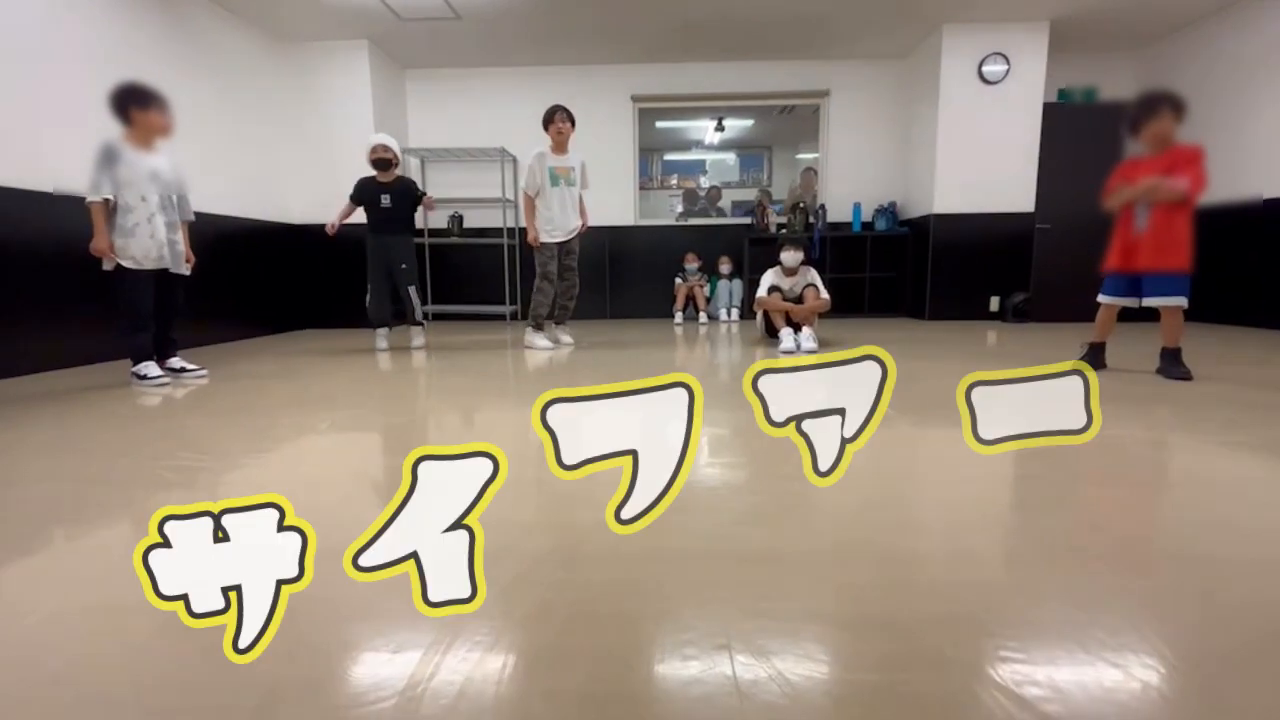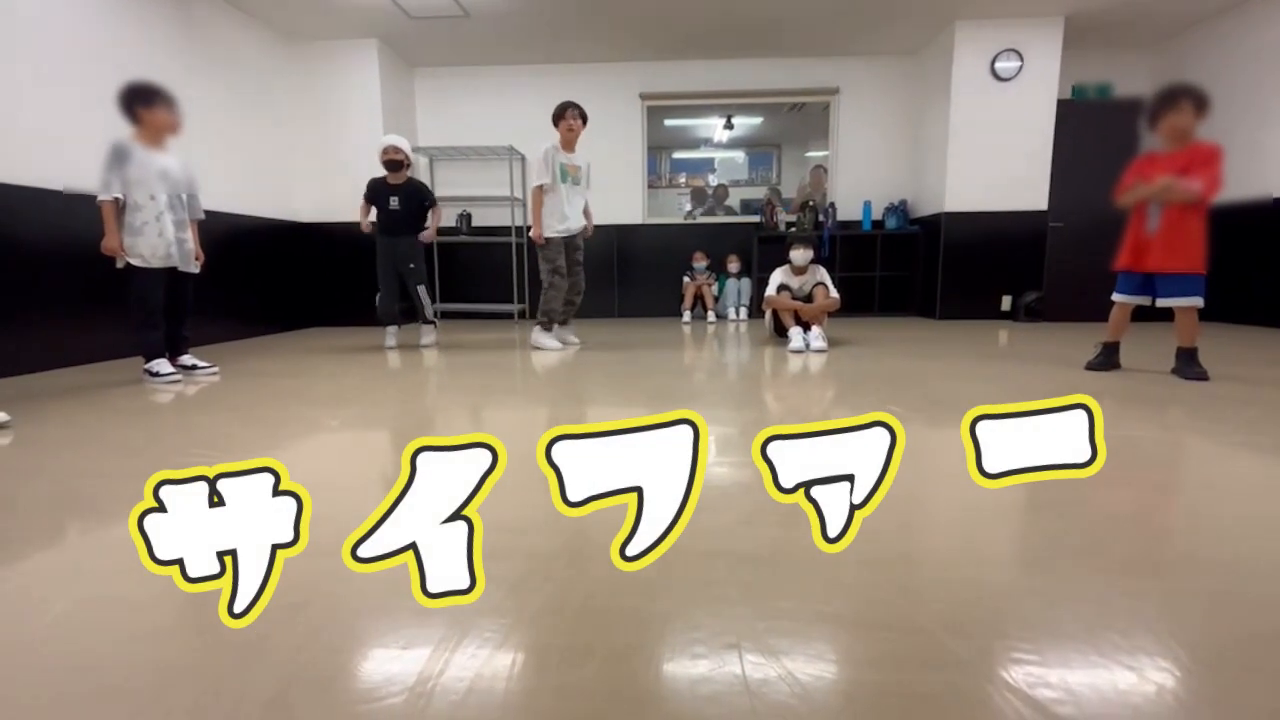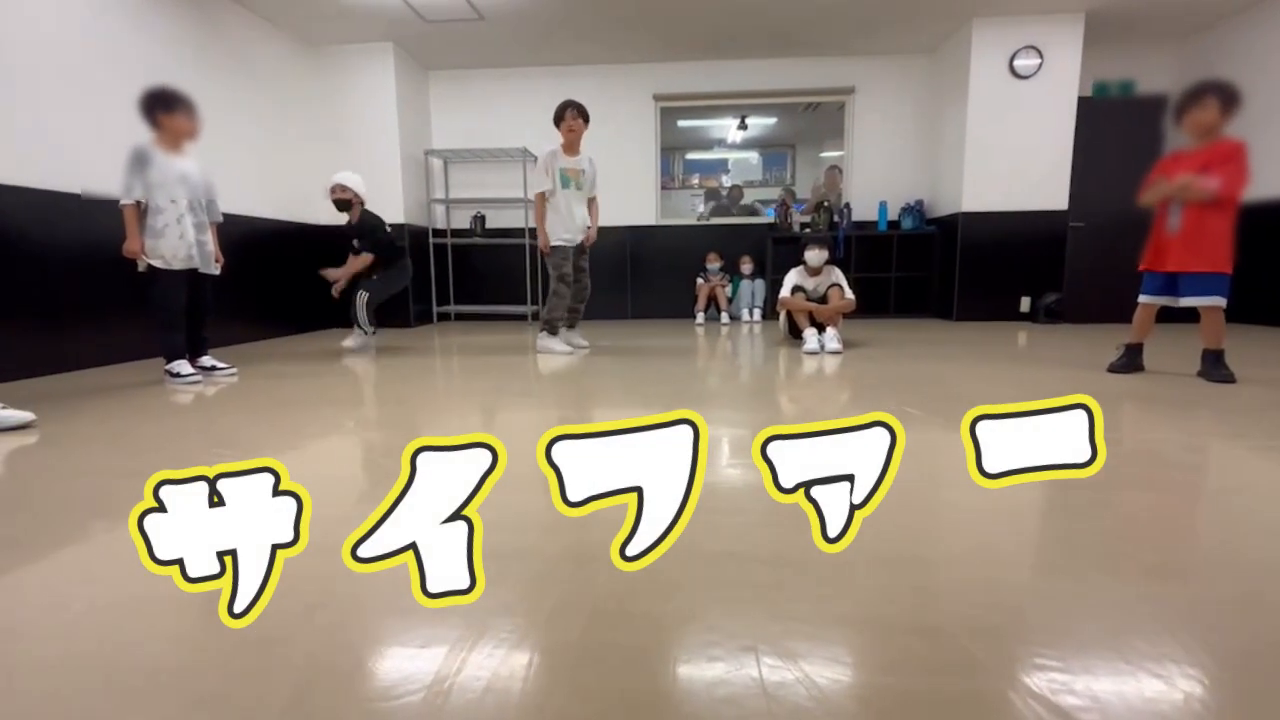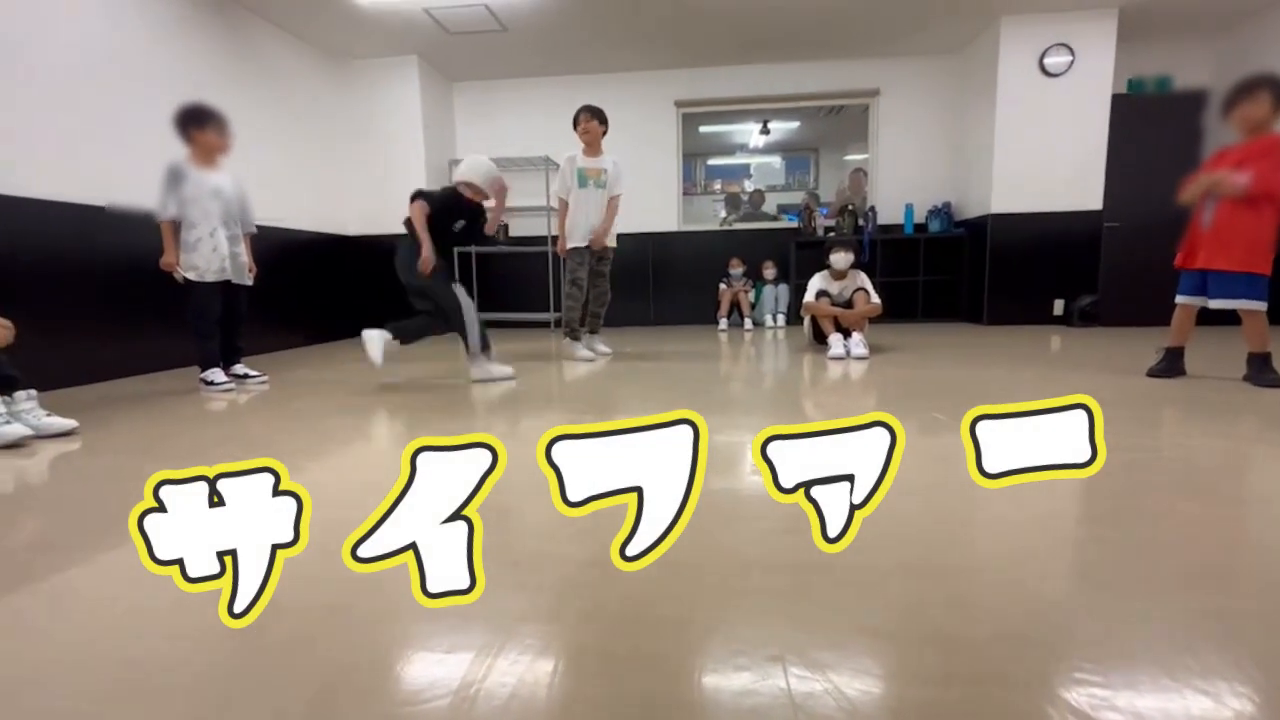
dt=0.7s
person 1, frame 1
left shoulder: (1189, 156)
right shoulder: (1128, 166)
left elbow: (1180, 190)
right elbow: (1110, 201)
left wrist: (1133, 193)
right wrist: (1143, 187)
left hip: (1167, 250)
right hip: (1126, 249)
left knee: (1171, 305)
right knee: (1109, 302)
left ankle: (1170, 357)
right ankle: (1095, 353)
person 1, frame 2
left shoulder: (1206, 154)
right shoulder: (1144, 162)
left elbow: (1195, 191)
right elbow: (1123, 198)
left wrist: (1148, 192)
right wrist: (1158, 186)
left hip: (1181, 249)
right hip: (1139, 247)
left knee: (1185, 305)
right knee: (1123, 301)
left ankle: (1187, 358)
right ankle: (1109, 352)
person 1, frame 3
left shoulder: (1232, 150)
right shoulder: (1171, 160)
left elbow: (1215, 189)
right elbow: (1145, 197)
left wrist: (1170, 189)
right wrist: (1179, 185)
left hip: (1207, 249)
right hip: (1164, 246)
left knee: (1211, 305)
right knee: (1147, 302)
left ankle: (1213, 360)
right ankle: (1132, 354)
person 1, frame 4
right shoulder: (1222, 156)
left elbow: (1252, 185)
right elbow: (1185, 194)
left wrist: (1213, 183)
right wrist: (1213, 181)
left hip: (1244, 248)
right hip: (1202, 244)
left knee: (1250, 307)
right knee: (1186, 302)
right ankle: (1173, 357)
person 2, frame 1
left shoulder: (166, 163)
right shoulder: (114, 151)
left elbow: (180, 208)
right elbow: (99, 195)
left wrist: (186, 246)
right wrist: (100, 234)
left hip: (169, 252)
right hip: (132, 250)
left knee: (168, 306)
right knee: (138, 307)
left ankle: (167, 356)
right ankle: (142, 362)
person 2, frame 2
left shoulder: (177, 163)
right shoulder: (124, 151)
left elbow: (191, 208)
right elbow: (110, 194)
left wrist: (195, 244)
right wrist: (111, 233)
left hip: (179, 250)
right hip: (143, 249)
left knee: (180, 304)
right knee: (149, 304)
left ankle: (179, 354)
right ankle: (154, 359)
person 2, frame 3
left shoulder: (194, 166)
right shoulder: (144, 155)
left elbow: (209, 210)
right elbow: (131, 199)
left wrist: (214, 246)
right wrist: (133, 237)
left hip: (198, 251)
right hip: (164, 251)
left knee: (200, 305)
right knee: (171, 306)
left ankle: (199, 355)
right ankle: (175, 360)
person 2, frame 4
left shoulder: (229, 180)
right shoulder: (179, 171)
left elbow: (243, 224)
right elbow: (168, 215)
left wrist: (248, 257)
right wrist: (170, 251)
left hip: (233, 264)
right hip: (200, 263)
left knee: (234, 315)
right knee: (206, 316)
left ankle: (233, 363)
right ankle: (210, 369)
person 3, frame 1
left shoulder: (578, 161)
right shoulder: (539, 158)
right elbow: (528, 196)
left wrist: (584, 216)
right wrist: (530, 228)
left hip: (571, 232)
right hip: (546, 232)
left knee: (569, 281)
right knee: (546, 279)
left ankle: (559, 327)
right ankle: (535, 330)
person 3, frame 2
left shoulder: (583, 160)
right shoulder: (550, 152)
right elbow: (538, 190)
left wrist: (589, 219)
right wrist: (536, 225)
left hip: (575, 229)
right hip: (551, 230)
left knee: (576, 279)
right knee: (556, 276)
left ankle: (562, 326)
right ankle: (542, 330)
person 3, frame 3
left shoulder: (588, 162)
right shoulder: (549, 158)
right elbow: (540, 197)
left wrist: (594, 226)
right wrist: (541, 233)
left hip: (580, 236)
right hip: (556, 236)
left knee: (581, 285)
right knee: (563, 282)
left ankle: (569, 330)
right ankle: (548, 335)
person 3, frame 4
left shoulder: (611, 164)
right shoulder: (571, 162)
left elbow: (614, 200)
right elbow: (563, 201)
left wrist: (603, 230)
right wrist: (561, 235)
left hip: (603, 238)
right hip: (577, 237)
left knee: (601, 288)
right knee: (576, 286)
left ankle: (592, 336)
right ankle: (572, 340)
person 4, frame 1
left shoulder: (406, 185)
right shoulder: (364, 185)
left elbow: (423, 202)
right elbow: (351, 206)
left wrist: (428, 203)
right wrist: (337, 220)
left hip: (402, 241)
right hip: (376, 243)
left knee: (408, 287)
right knee: (377, 290)
left ankle: (417, 330)
right ankle: (382, 332)
person 4, frame 2
left shoulder: (416, 187)
right shoulder: (375, 185)
left elbow: (435, 209)
right elbow: (366, 203)
left wrist: (432, 228)
right wrist: (364, 219)
left hip: (410, 243)
right hip: (385, 244)
left knee: (418, 287)
right knee: (386, 291)
left ankle: (429, 328)
right ankle: (391, 329)
person 4, frame 3
left shoulder: (370, 223)
right shoulder: (351, 227)
left elbow: (367, 257)
right elbow: (355, 255)
left wrist: (343, 273)
right wrist: (344, 280)
left hip: (396, 268)
right hip: (382, 267)
left knee: (364, 295)
right knee: (361, 299)
left ankle: (363, 334)
right ankle: (365, 334)
person 4, frame 4
left shoulder: (474, 213)
right shoulder: (444, 197)
left elbow: (488, 232)
right elbow: (417, 208)
left wrist: (501, 202)
right wrist: (426, 245)
left hip: (433, 262)
right hip: (417, 257)
left knee: (440, 318)
right knee: (458, 298)
left ankle: (381, 336)
right ankle: (482, 363)
